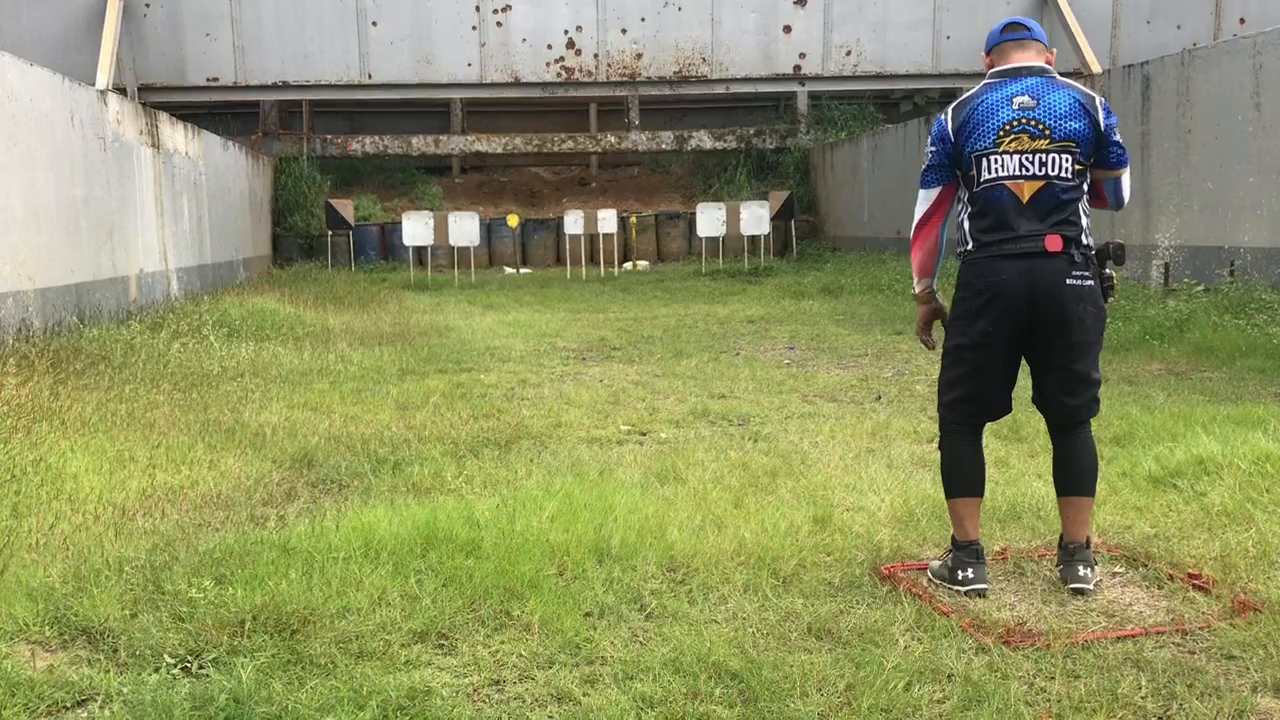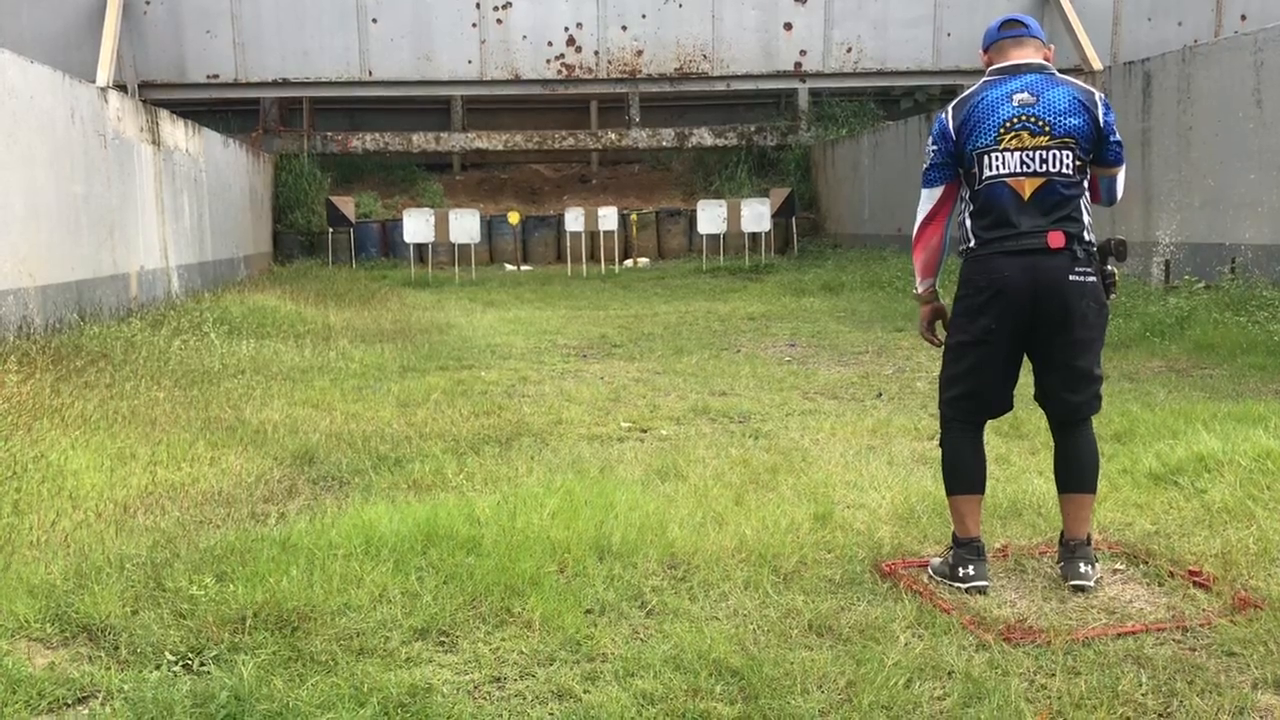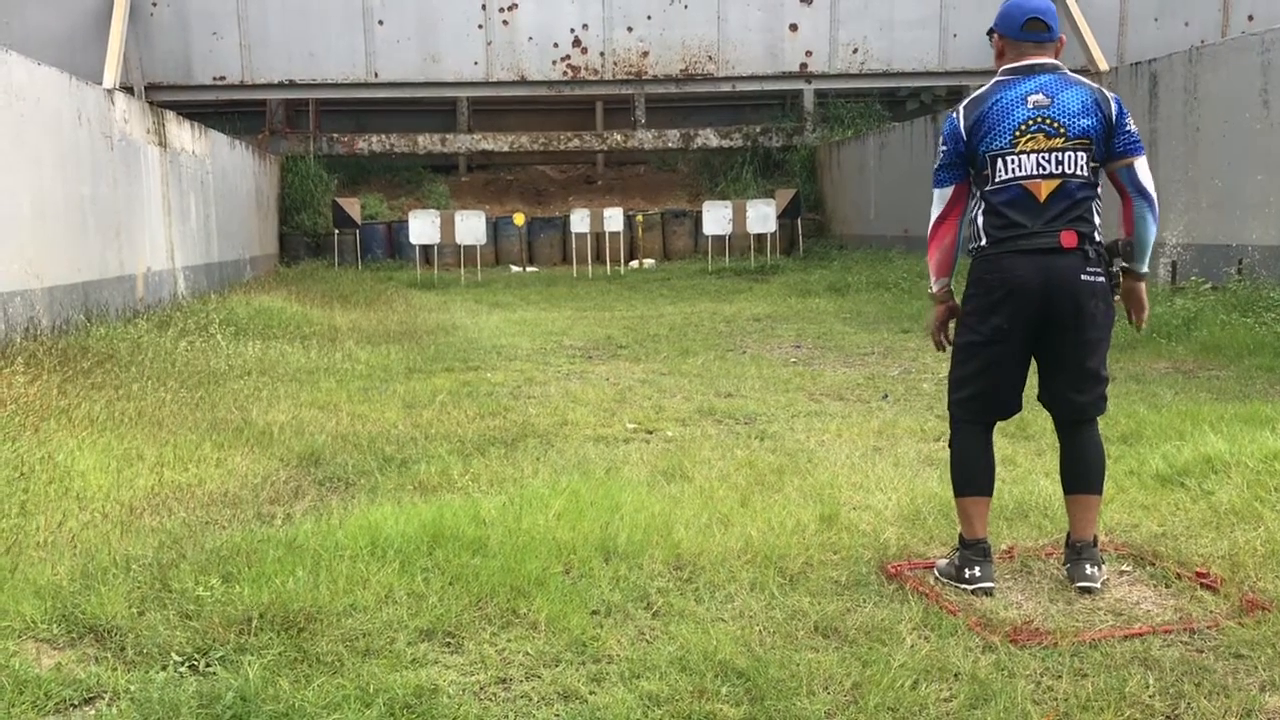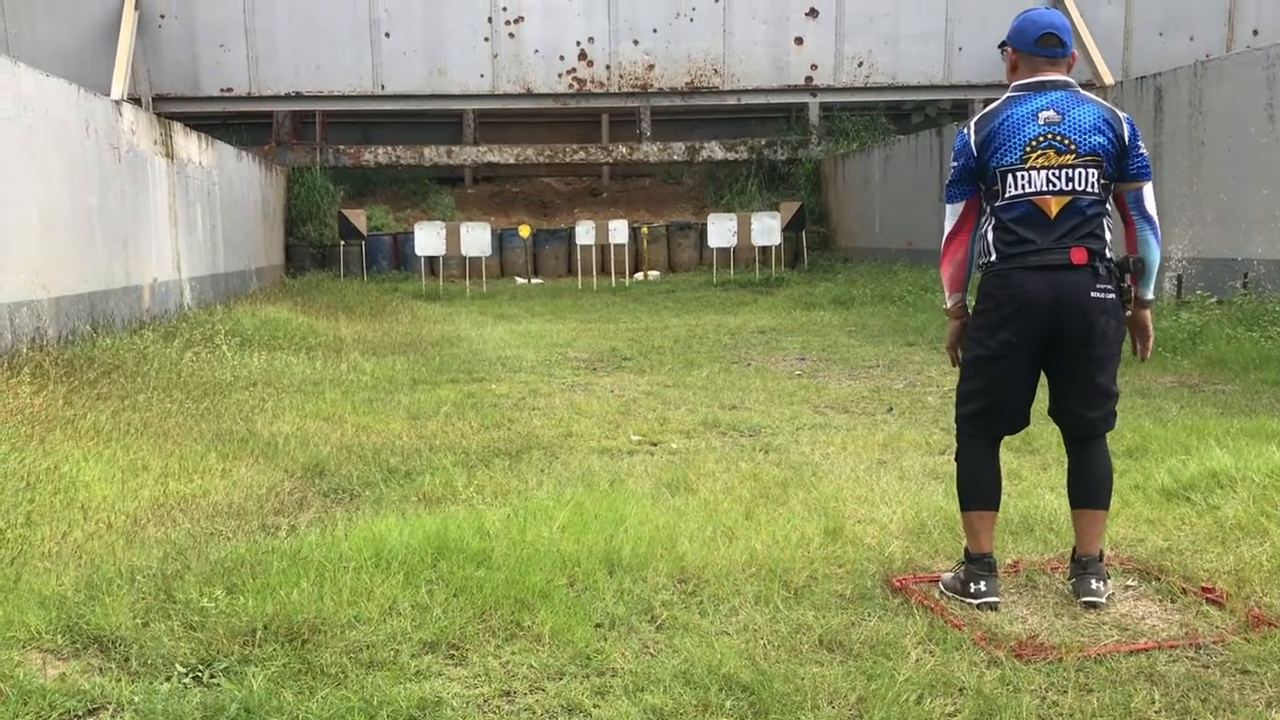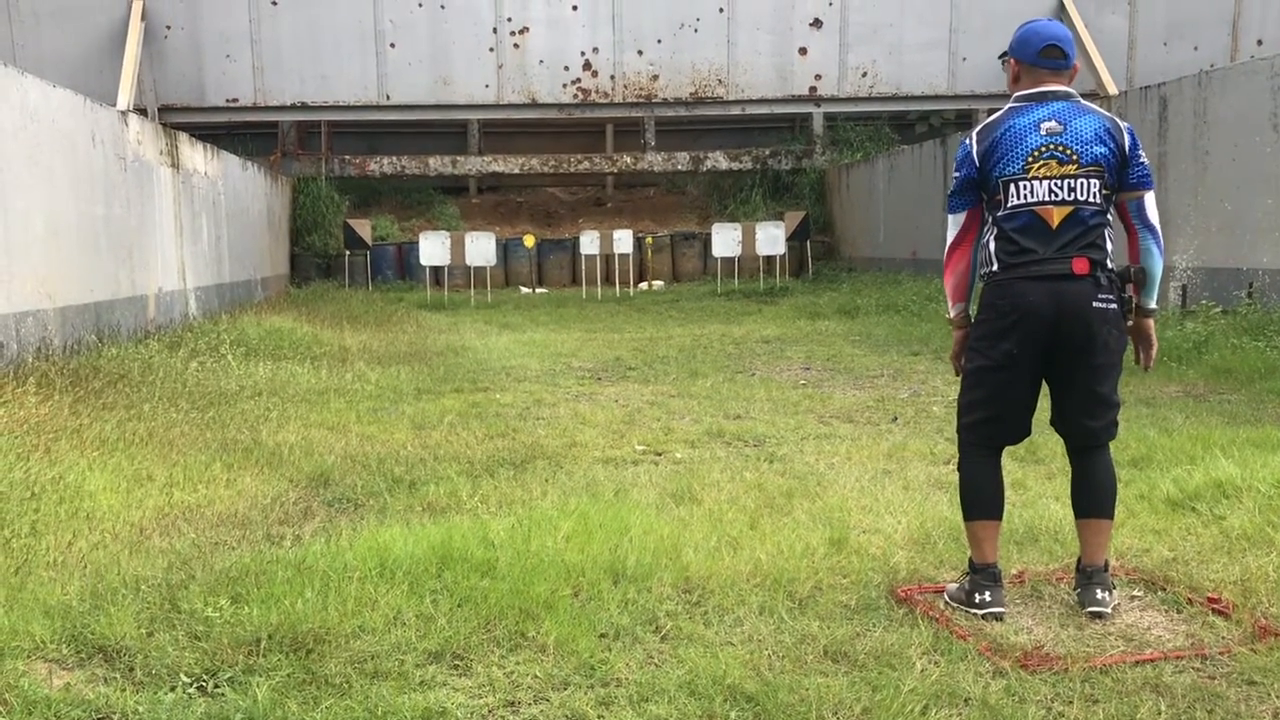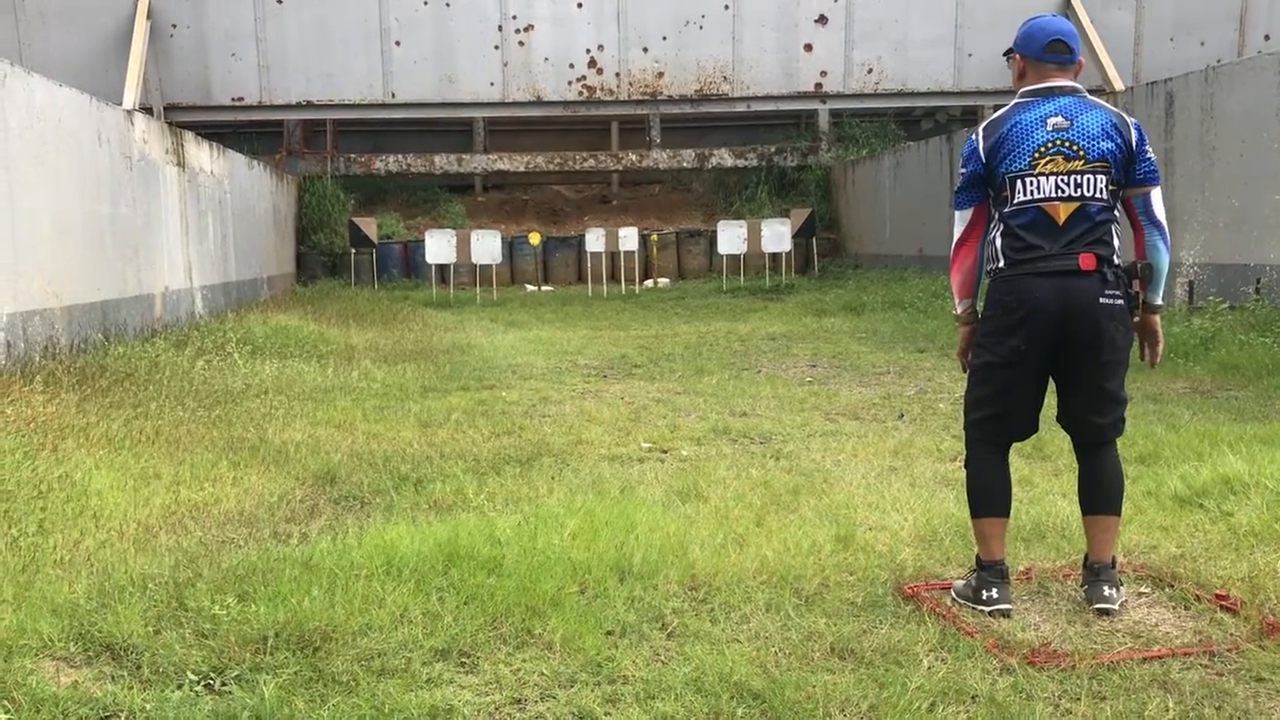
dt=0.7s
person 1, frame 1
left shoulder: (959, 114)
right shoulder: (1088, 105)
left elbow: (930, 212)
right elbow: (1116, 195)
left wrist: (925, 295)
left hip: (989, 279)
right hip: (1066, 278)
left knee: (961, 417)
right knee: (1072, 417)
left ankle: (967, 559)
right ankle: (1077, 557)
person 1, frame 2
left shoulder: (960, 112)
right shoulder: (1088, 101)
left elbow: (934, 210)
right elbow: (1109, 192)
left wrist: (927, 292)
left hip: (991, 276)
right hip: (1069, 274)
left knee: (962, 414)
right knee: (1073, 414)
left ankle: (967, 556)
right ankle: (1078, 554)
person 1, frame 3
left shoulder: (972, 111)
right shoulder: (1100, 101)
left elbow: (948, 211)
right elbow: (1140, 193)
left wrist: (941, 293)
right wrist: (1135, 273)
left hip: (1000, 276)
right hip: (1079, 274)
left knee: (972, 415)
right knee: (1079, 416)
left ankle: (974, 557)
right ankle: (1084, 556)
person 1, frame 4
left shoulder: (983, 126)
right shoulder: (1113, 121)
left elbow: (959, 227)
right elbow: (1142, 217)
left wrist: (956, 310)
right wrist: (1141, 300)
left hip: (1009, 292)
right hip: (1089, 291)
left knee: (978, 430)
right knee: (1088, 432)
left ankle: (979, 572)
right ankle: (1090, 571)
person 1, frame 5
left shoulder: (985, 137)
right shoulder: (1113, 131)
left elbow: (962, 237)
right elbow: (1144, 228)
left wrist: (960, 321)
right wrist: (1144, 310)
left hip: (1011, 303)
right hip: (1091, 301)
left knee: (980, 440)
right knee: (1091, 441)
left ankle: (984, 582)
right ankle: (1095, 581)
person 1, frame 6
left shoulder: (992, 132)
right shoulder: (1120, 127)
left elbow: (968, 233)
right elbow: (1151, 223)
left wrist: (966, 316)
right wrist: (1150, 306)
left hip: (1017, 299)
right hip: (1097, 297)
left knee: (988, 436)
right knee: (1098, 437)
left ankle: (991, 579)
right ankle: (1102, 578)
